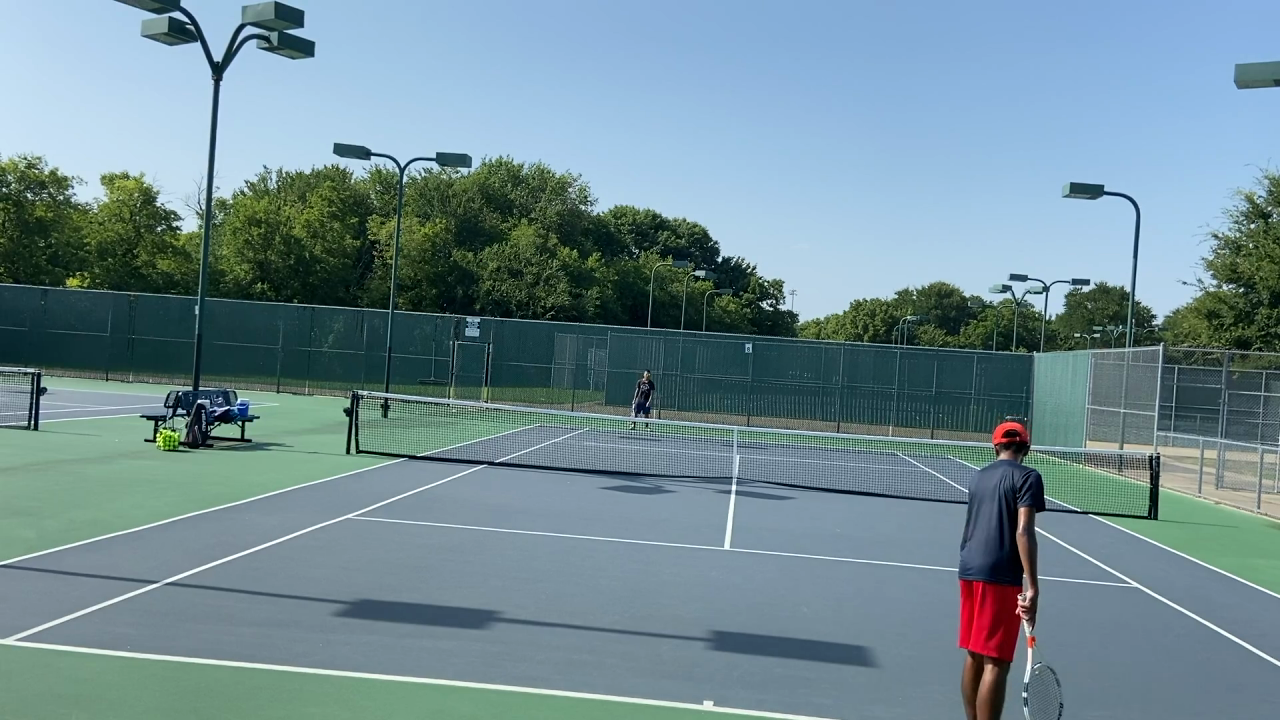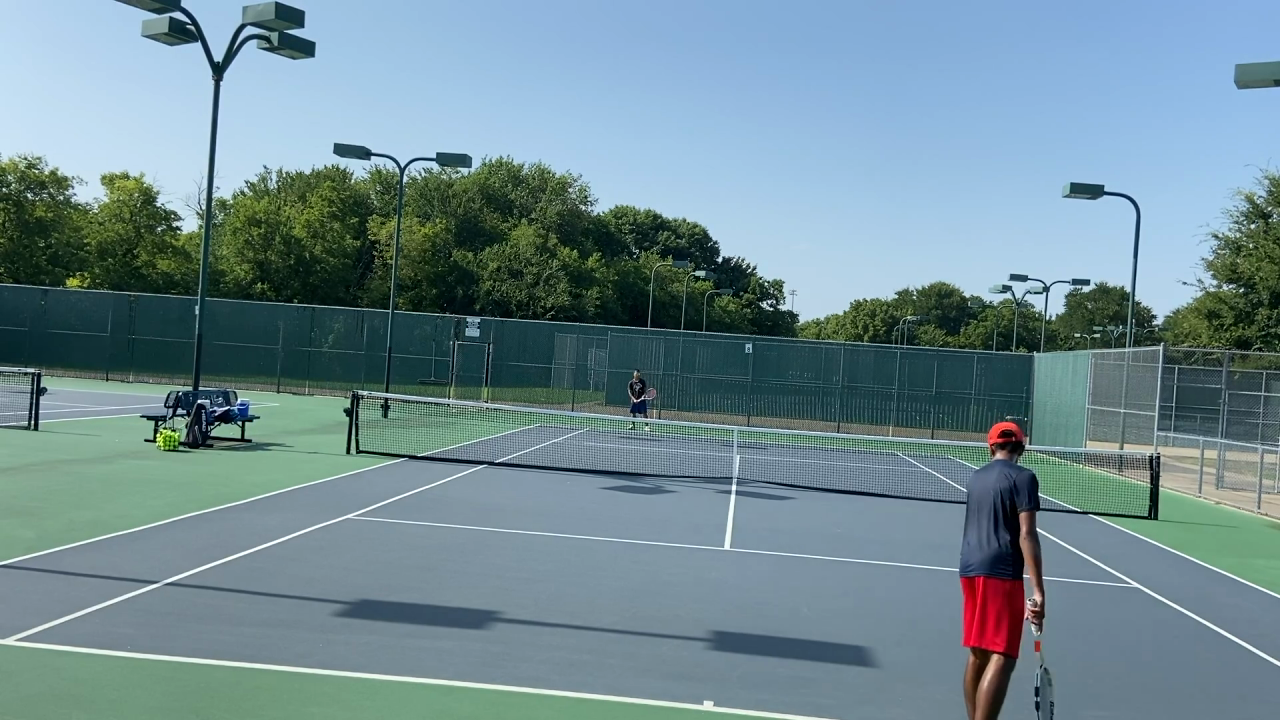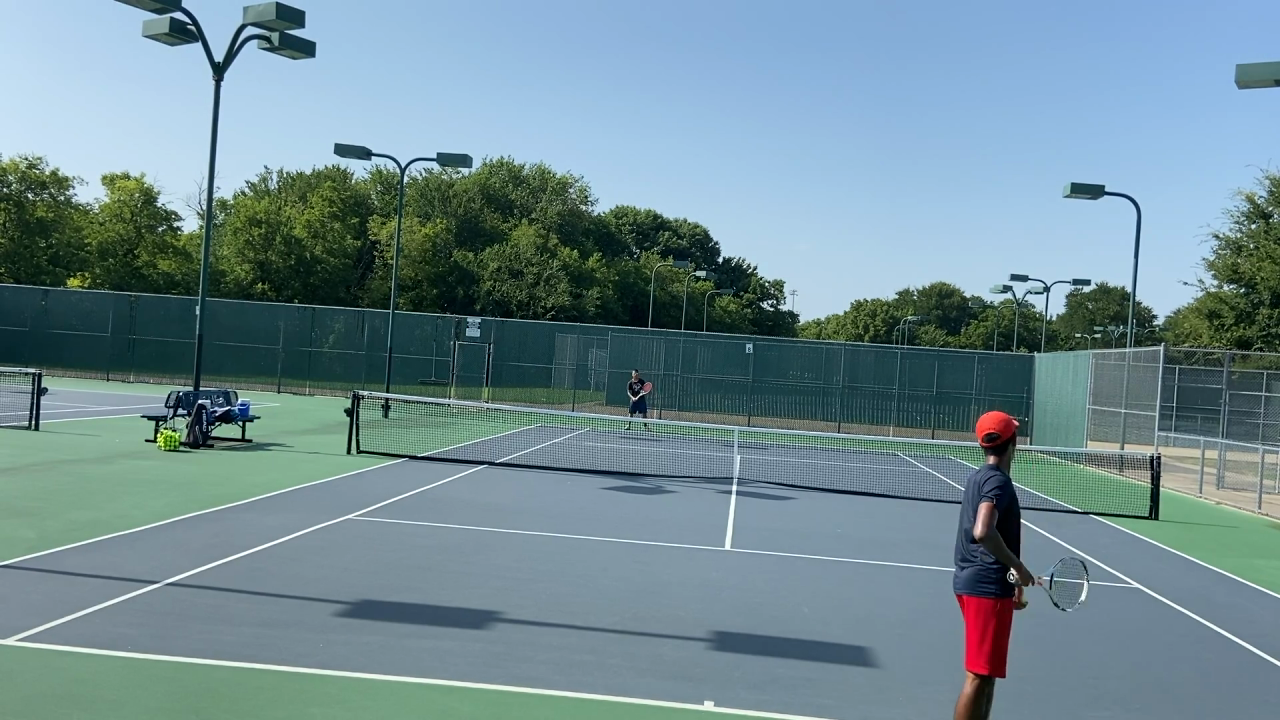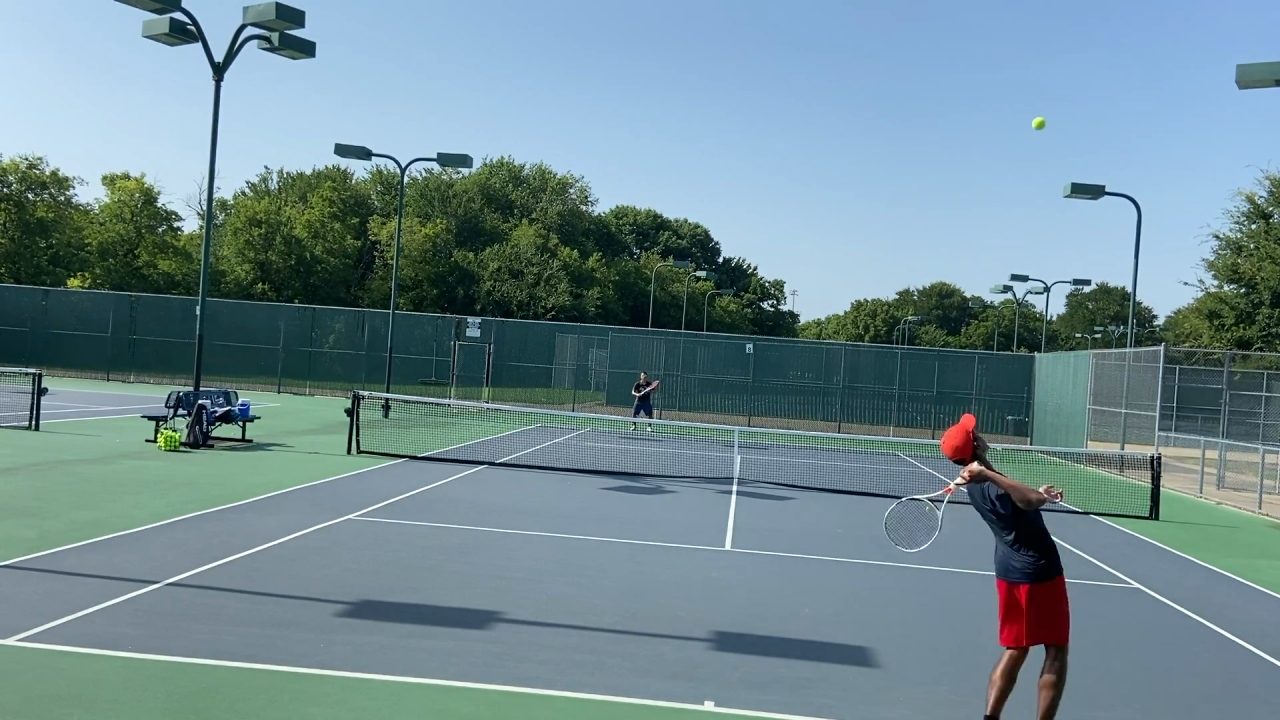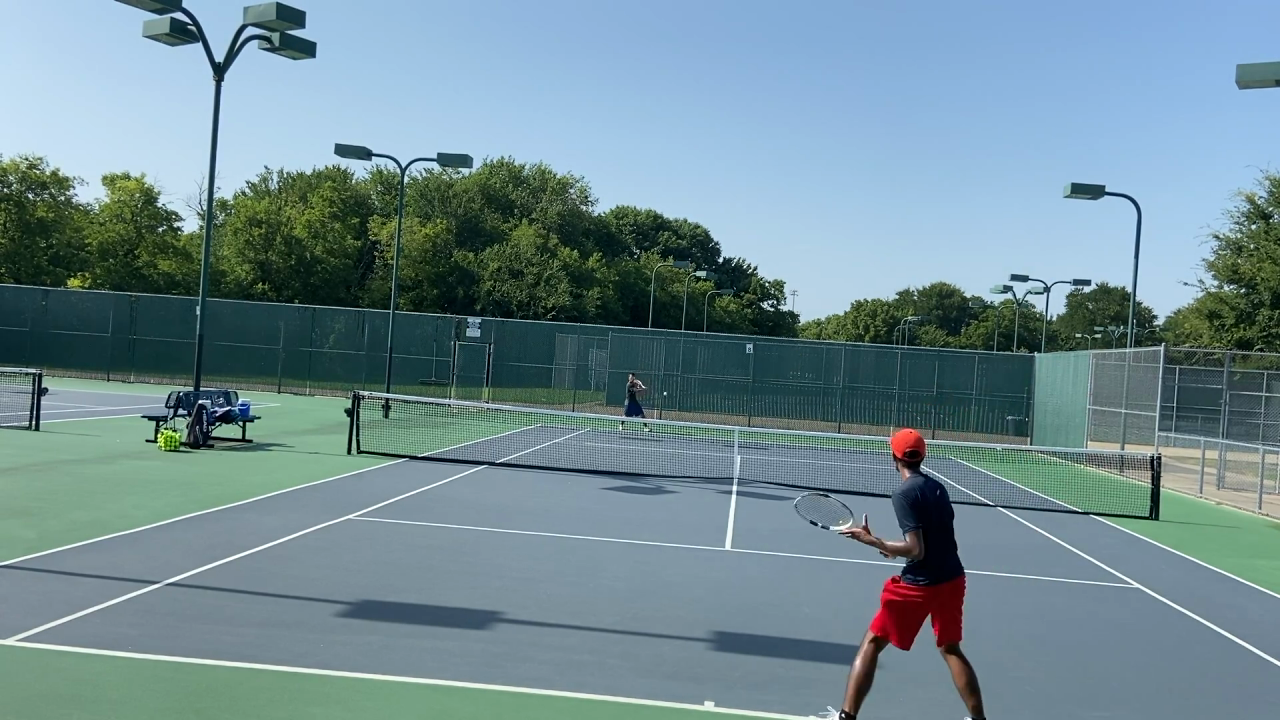
dt=1s
person 1, frame 1
left shoulder: (978, 477)
right shoulder: (1027, 477)
right elbow: (1024, 532)
right wrist: (1032, 587)
left hip: (969, 570)
right hip: (1001, 575)
left knee: (975, 656)
right knee: (995, 663)
person 1, frame 2
left shoulder: (976, 477)
right shoulder: (1023, 477)
right elbow: (1027, 535)
right wrist: (1038, 590)
left hip: (970, 567)
right hip: (1001, 571)
left knee: (978, 653)
right knee: (1001, 658)
person 1, frame 3
left shoulder: (980, 476)
right shoulder: (997, 481)
right elbow: (982, 532)
left wrist: (1014, 586)
right wrist: (1018, 567)
left hip: (971, 581)
right hip: (987, 587)
left knee: (984, 670)
right knee: (980, 675)
person 1, frame 4
left shoulder: (978, 485)
right shoulder: (993, 487)
right elbow: (1032, 500)
left wrist: (1041, 493)
right wrist: (991, 474)
left hip: (1009, 576)
right hip: (1042, 575)
left knee: (1014, 652)
right knee: (1056, 653)
person 1, frame 5
left shoulder: (904, 494)
right shoulder: (939, 488)
left elbow: (916, 551)
left wrist: (873, 541)
left hip: (920, 585)
right hip: (954, 581)
left knee: (871, 645)
right knee: (951, 650)
